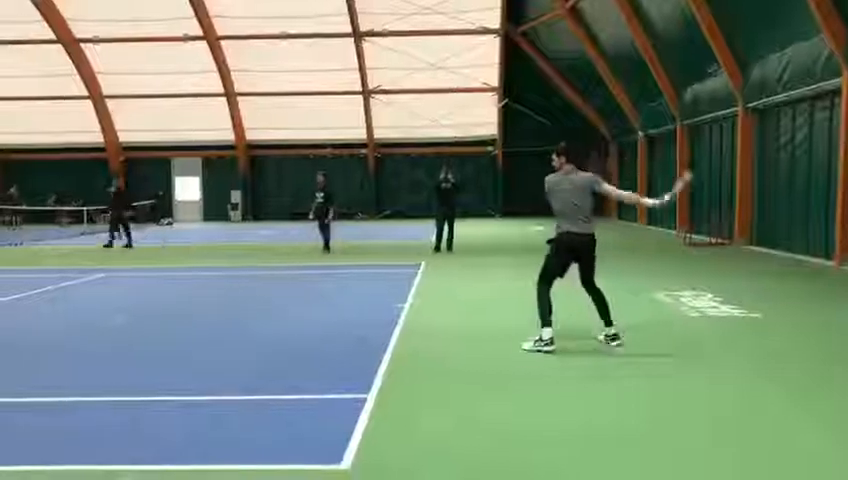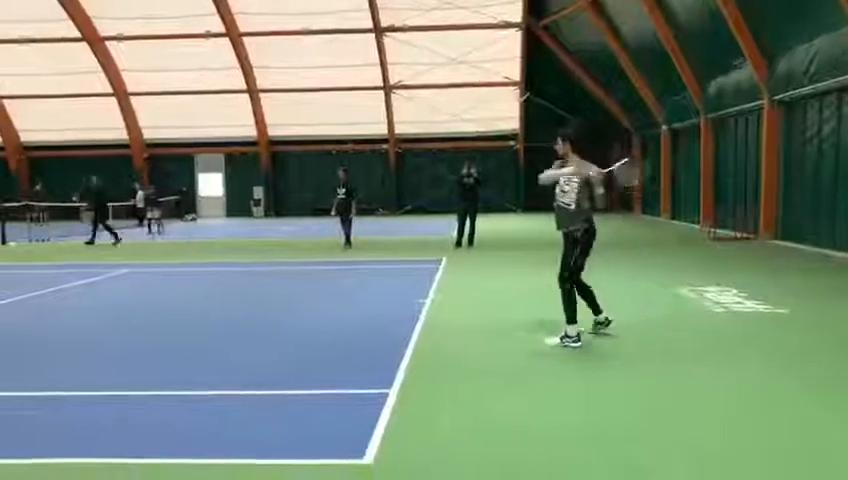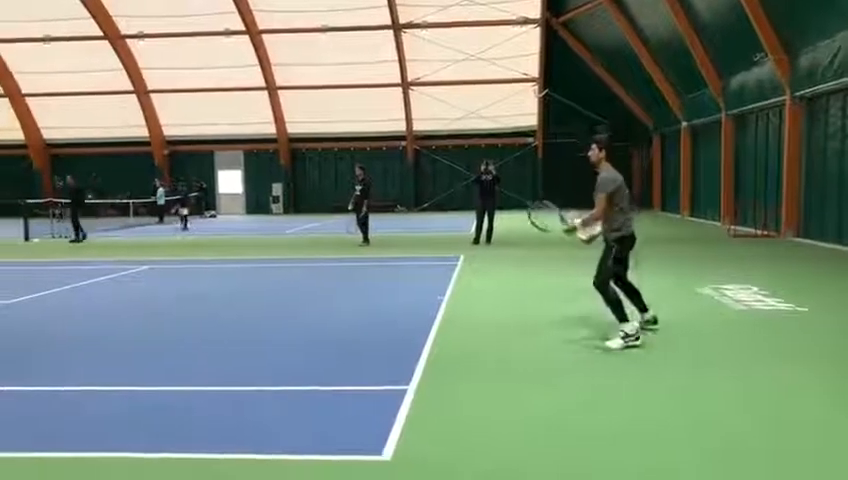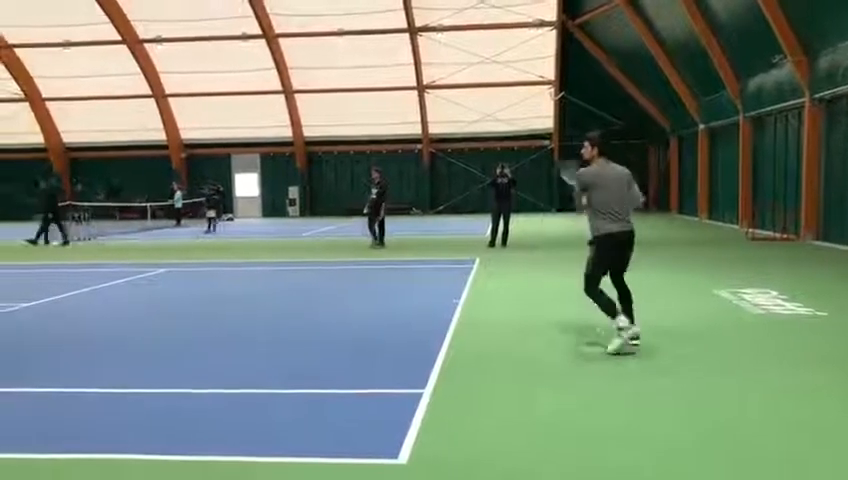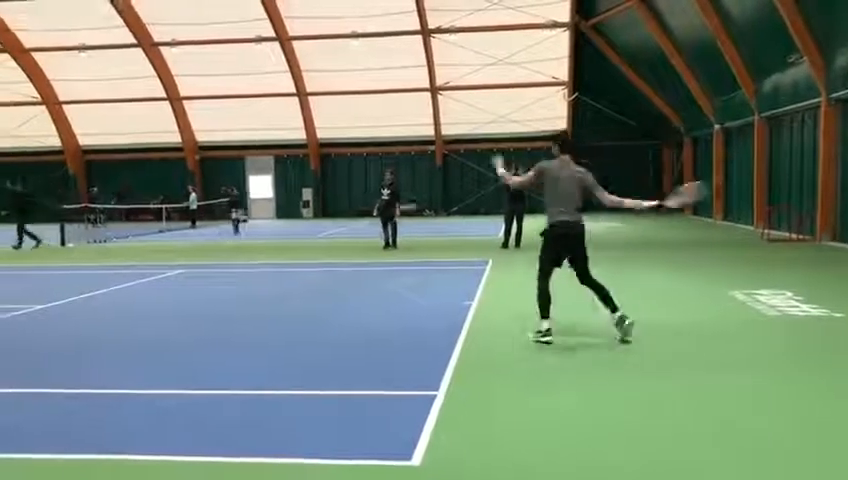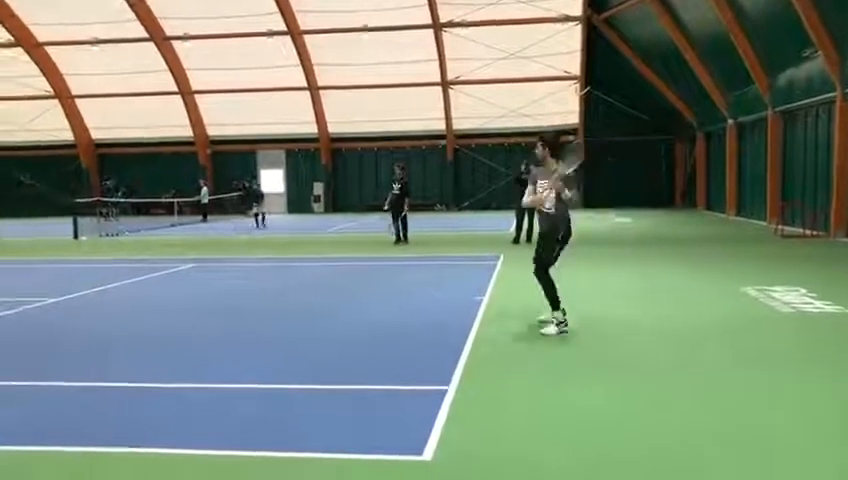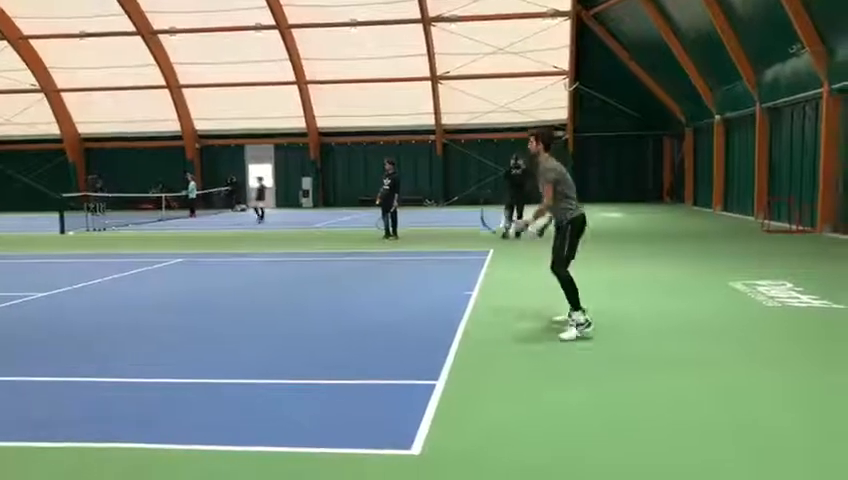
dt=0.7s
person 1, frame 1
left shoulder: (550, 181)
right shoulder: (589, 179)
right elbow: (618, 195)
right wrist: (648, 202)
left hip: (564, 239)
right hip: (587, 239)
left knee: (543, 284)
right knee: (590, 285)
left ankle: (546, 337)
right ankle: (611, 332)
person 1, frame 2
left shoulder: (591, 170)
right shoulder: (558, 166)
right elbow: (542, 179)
left wrist: (597, 183)
right wrist: (567, 171)
left hip: (582, 232)
right hip: (569, 232)
left knee: (564, 279)
right knee: (573, 278)
left ankle: (571, 334)
right ankle: (601, 319)
person 1, frame 3
left shoulder: (606, 177)
right shoulder: (609, 176)
left elbow: (599, 213)
left wrist: (578, 224)
left hip: (619, 238)
right hip: (619, 236)
left knee: (601, 282)
right knee: (620, 280)
left ankle: (630, 332)
right ankle: (648, 318)
person 1, frame 4
left shoulder: (583, 174)
right shoulder: (624, 172)
left elbow: (582, 202)
right elbow: (639, 201)
left hip: (604, 237)
right hip: (627, 234)
left knee: (591, 286)
right knee: (618, 280)
left ankle: (623, 325)
right ankle: (632, 330)
person 1, frame 5
left shoulder: (546, 167)
right shoulder: (583, 174)
left elbow: (516, 183)
right elbow: (607, 200)
left wrist: (501, 172)
right wrist: (636, 203)
left hip: (557, 229)
right hip: (576, 230)
left knee: (543, 279)
right knee: (586, 277)
left ankle: (545, 329)
right ankle: (618, 317)
person 1, frame 6
left shoulder: (562, 174)
right shoulder: (536, 172)
left elbow: (570, 201)
right elbow: (526, 200)
left wrist: (563, 191)
right wrist: (533, 200)
left hip: (559, 231)
right hip: (545, 230)
left knee: (541, 271)
right knee: (540, 270)
left ankle: (561, 320)
right ankle: (558, 311)
person 1, frame 7
left shoulder: (547, 168)
right shoulder: (550, 165)
left elbow: (547, 202)
left wrist: (530, 220)
left hip: (571, 221)
right hip: (566, 220)
left knee: (559, 268)
right knee: (558, 266)
left ankle: (582, 321)
right ankle: (576, 311)
